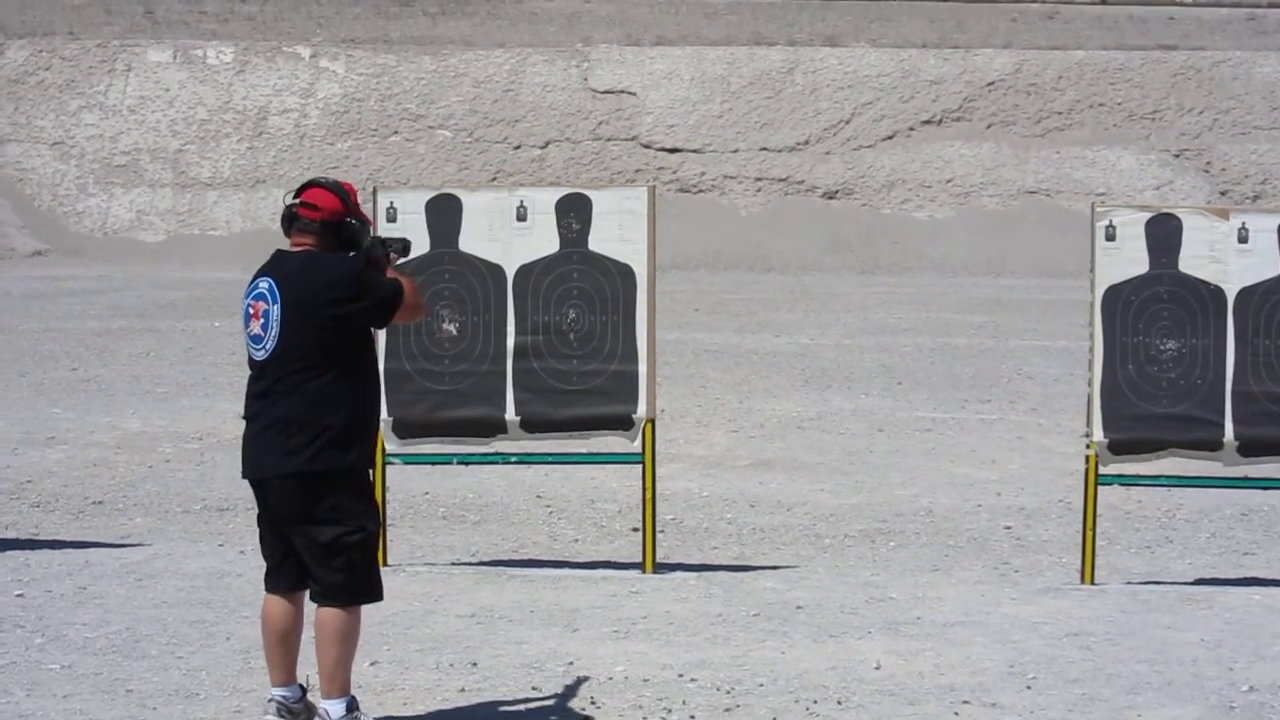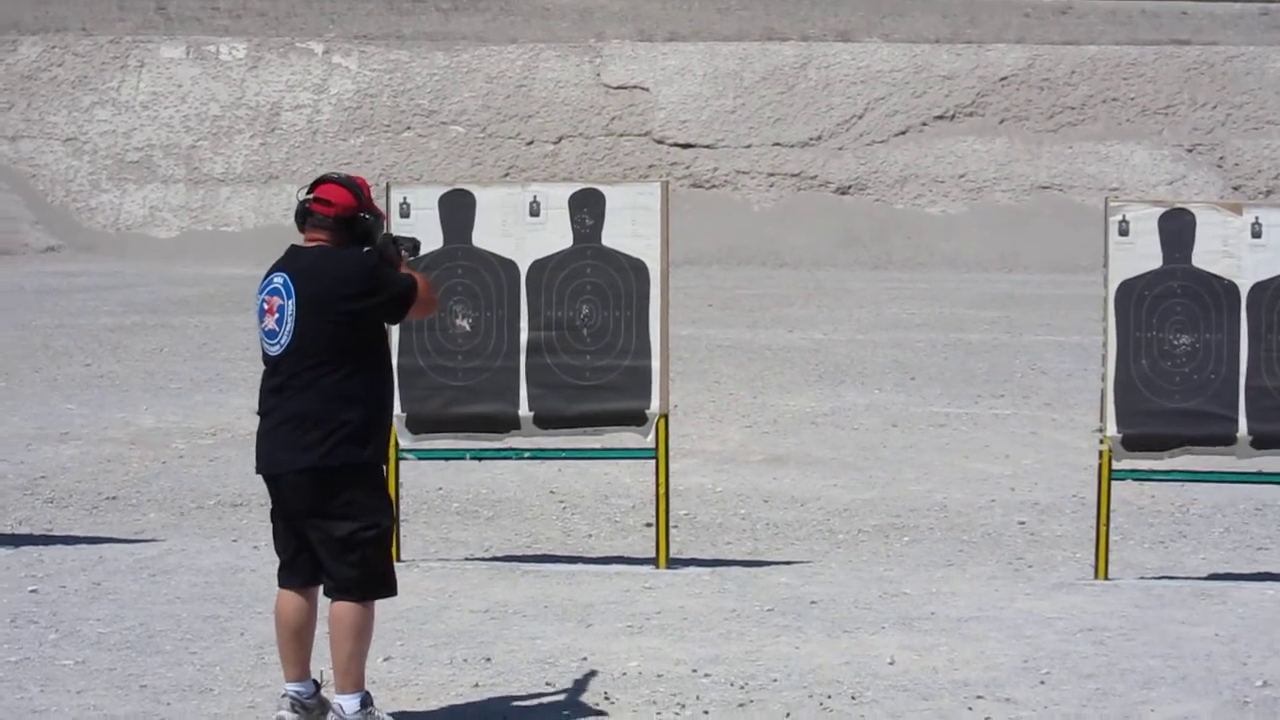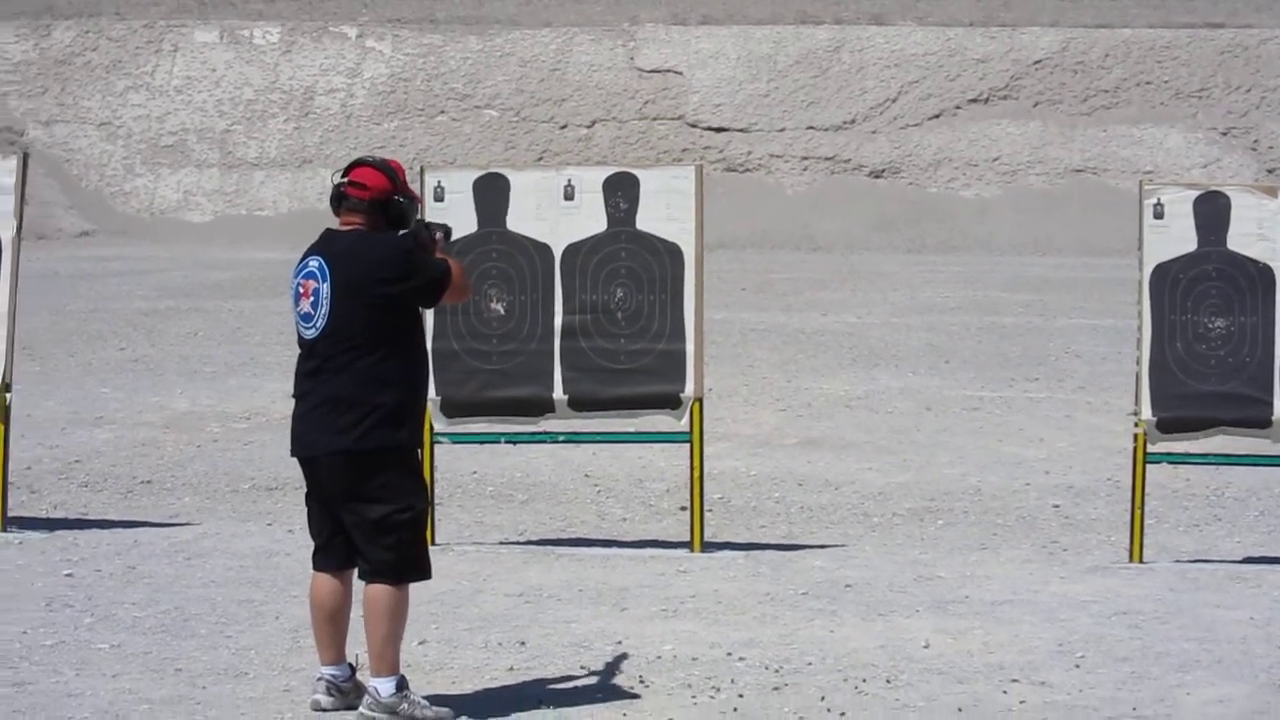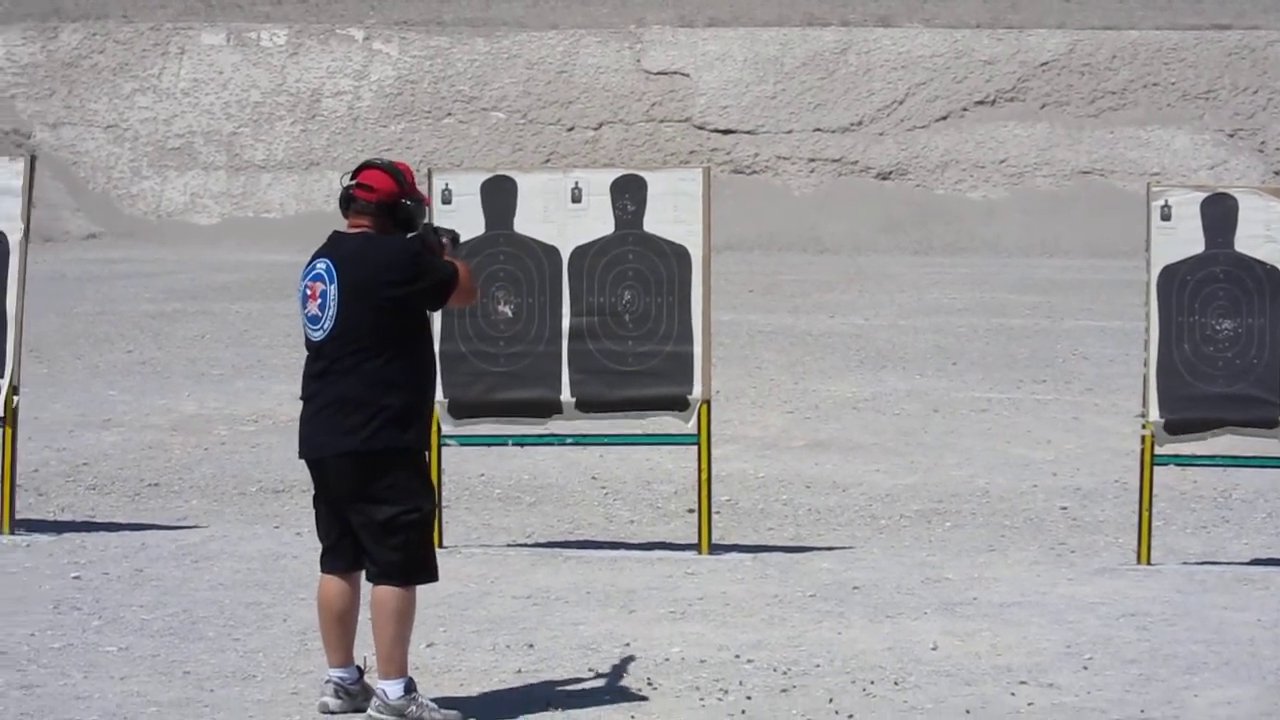
dt=0.2s
person 1, frame 1
left shoulder: (265, 277)
right shoulder: (337, 275)
right elbow: (411, 306)
left wrist: (368, 270)
right wrist: (382, 267)
left hip: (268, 458)
right hip: (322, 461)
left knee: (284, 581)
right knee: (340, 587)
person 1, frame 2
left shoulder: (279, 273)
right shoulder: (352, 270)
right elbow: (424, 302)
left wrist: (381, 266)
right wrist: (395, 263)
left hip: (282, 453)
right hip: (336, 456)
left knee: (297, 576)
right knee: (354, 582)
person 1, frame 3
left shoulder: (314, 256)
right shoulder: (387, 253)
right elbow: (457, 287)
left wrist: (416, 251)
right wrist: (430, 248)
left hip: (317, 436)
right hip: (371, 439)
left knee: (332, 560)
right knee: (388, 565)
person 1, frame 4
left shoulder: (322, 259)
right shoulder: (395, 256)
right elbow: (464, 290)
left wrist: (424, 255)
right wrist: (437, 252)
left hip: (325, 437)
right hip: (379, 441)
left knee: (340, 562)
right knee: (395, 567)
